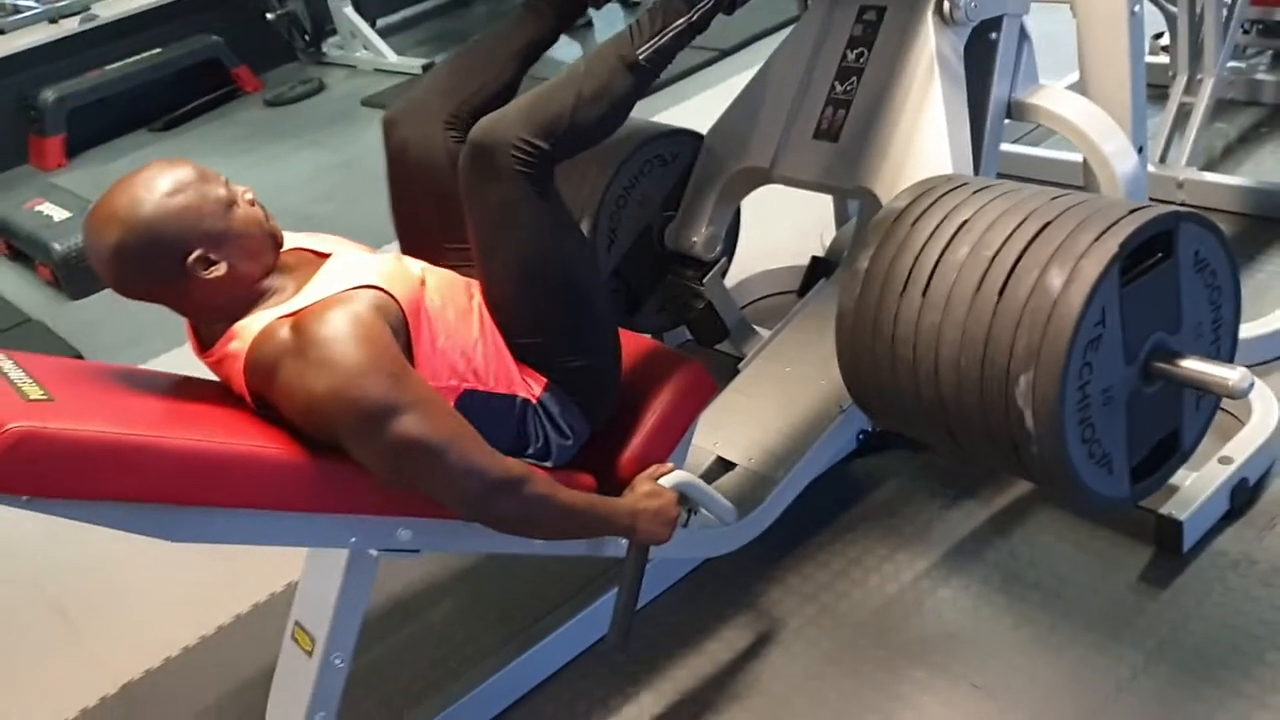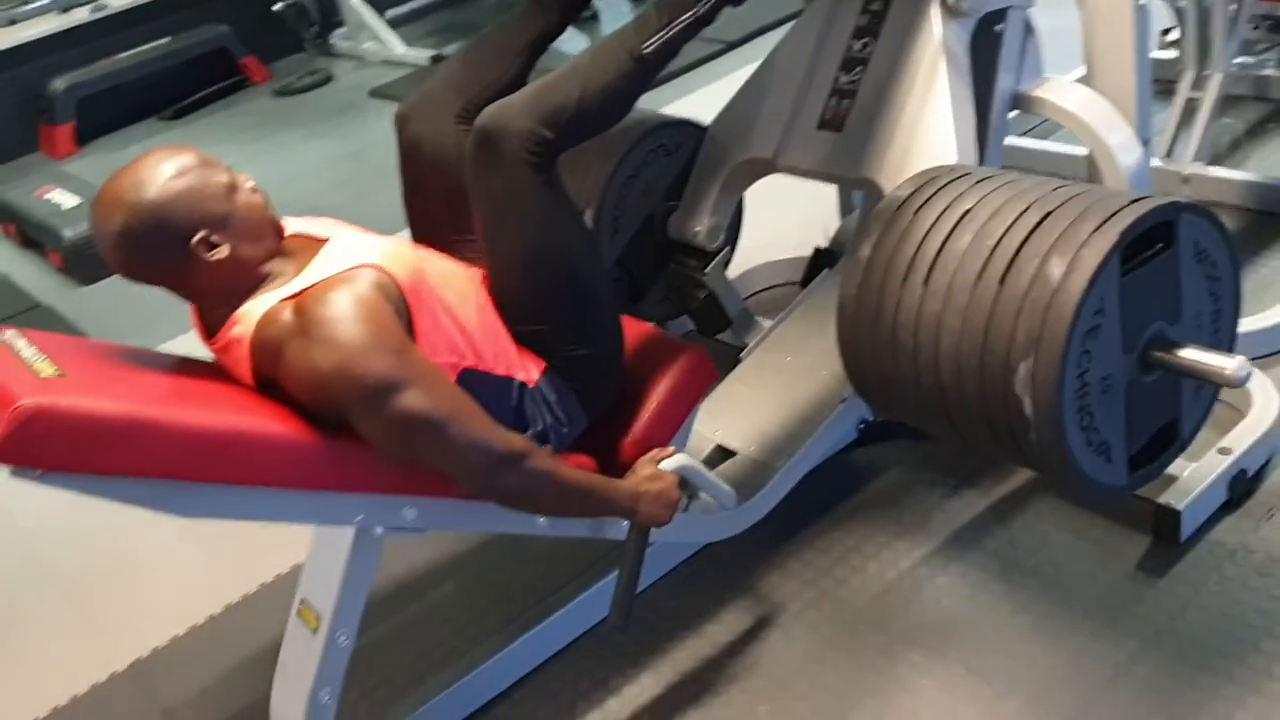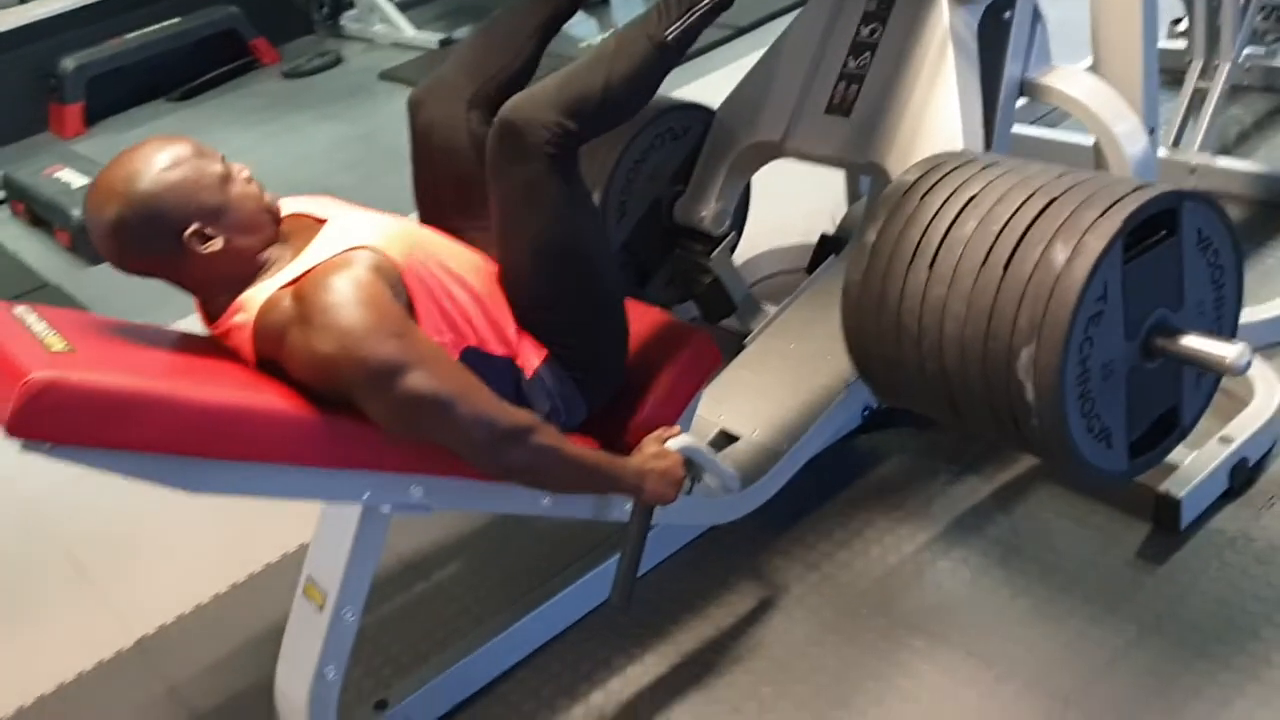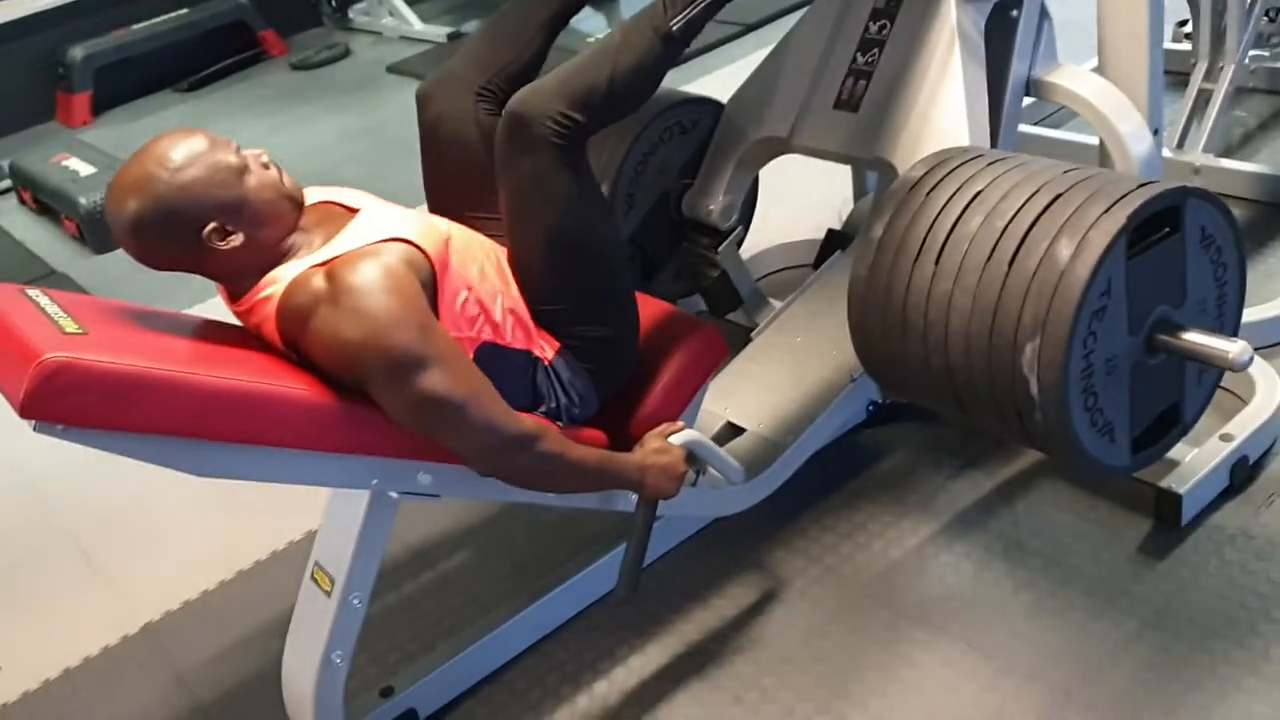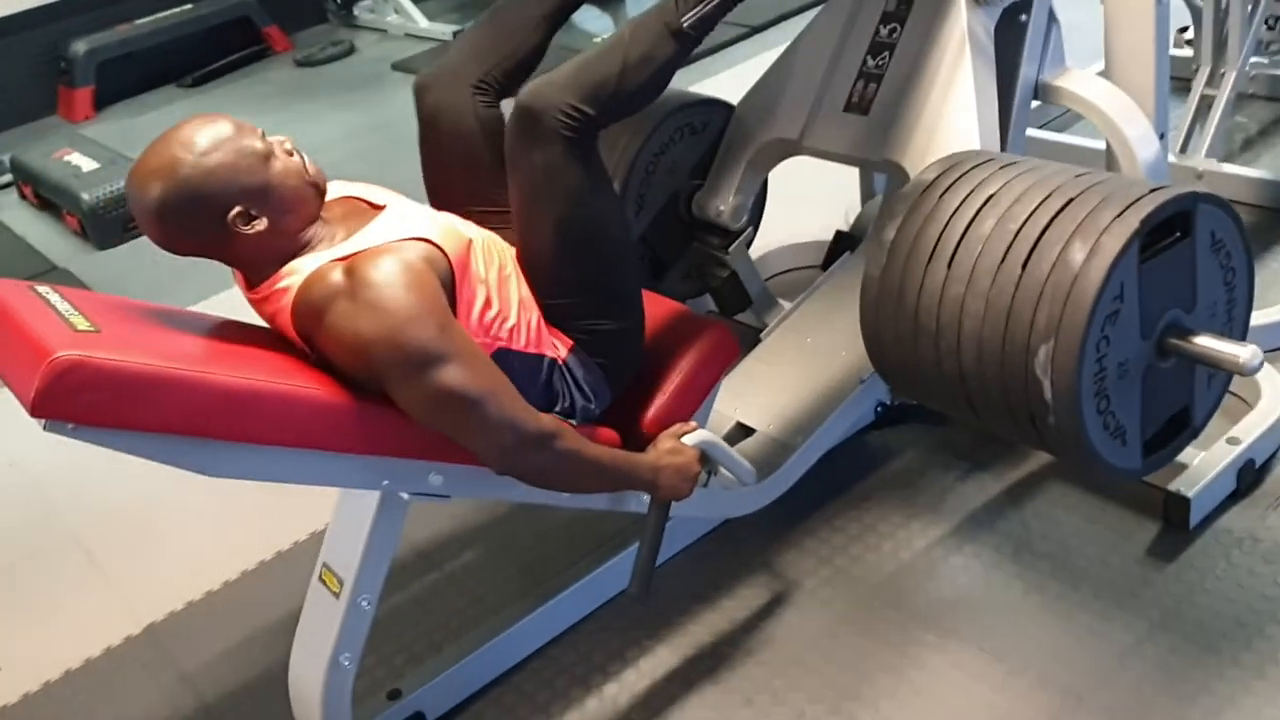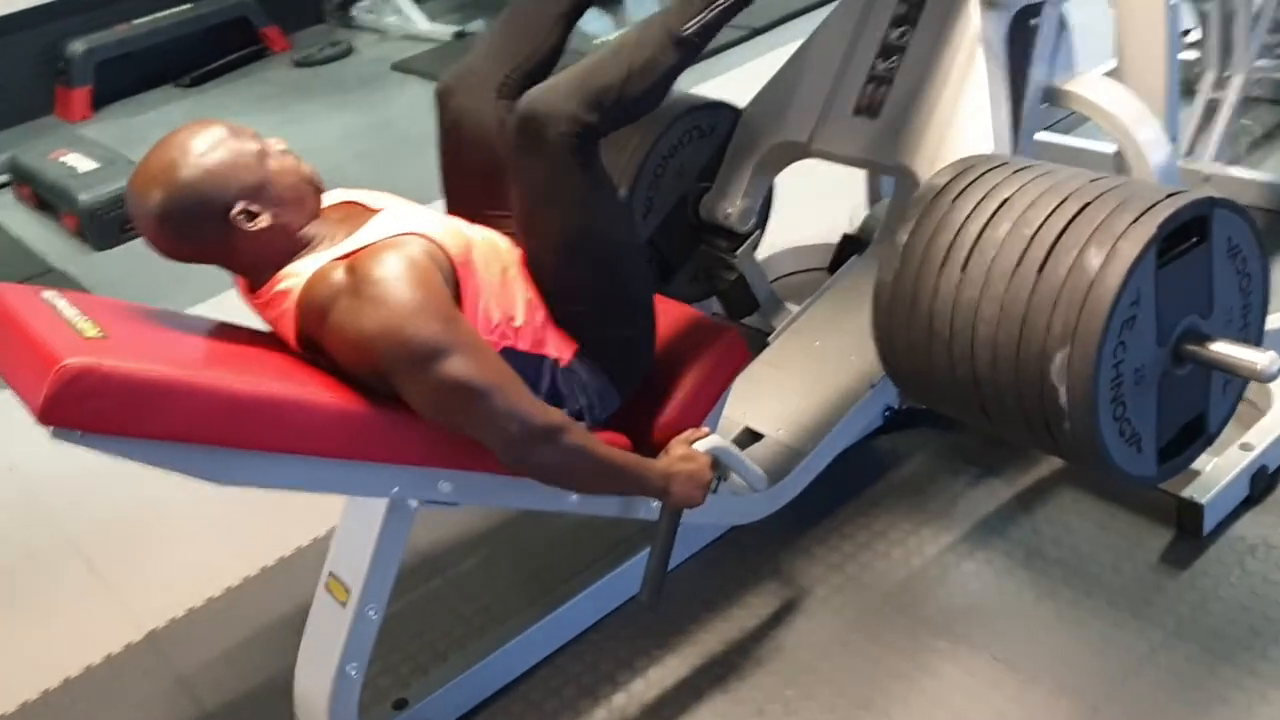
dt=0.2s
person 1, frame 1
left shoulder: (228, 308)
right shoulder: (328, 349)
right elbow: (485, 492)
right wrist: (626, 516)
right hip: (549, 397)
left knee: (419, 125)
right knee: (504, 144)
person 1, frame 2
left shoulder: (236, 292)
right shoulder: (333, 329)
right elbow: (490, 466)
right wrist: (627, 498)
right hip: (550, 386)
left knee: (430, 117)
right knee: (510, 132)
person 1, frame 3
left shoulder: (244, 269)
right shoulder: (334, 311)
right elbow: (497, 442)
right wrist: (633, 474)
right hip: (551, 370)
left knee: (446, 101)
right knee: (532, 124)
person 1, frame 4
left shoulder: (265, 253)
right shoulder: (358, 298)
right elbow: (499, 448)
right wrist: (636, 471)
right hip: (563, 361)
left knee: (455, 93)
right knee: (539, 116)
person 1, frame 5
left shoulder: (279, 247)
right shoulder: (375, 294)
right elbow: (518, 447)
right wrist: (650, 471)
right hip: (576, 360)
left knee: (450, 88)
right knee: (549, 111)
person 1, frame 6
left shoulder: (277, 257)
right shoulder: (380, 292)
right elbow: (528, 441)
right wrist: (660, 477)
right hip: (584, 366)
left knee: (474, 92)
right knee: (550, 117)
